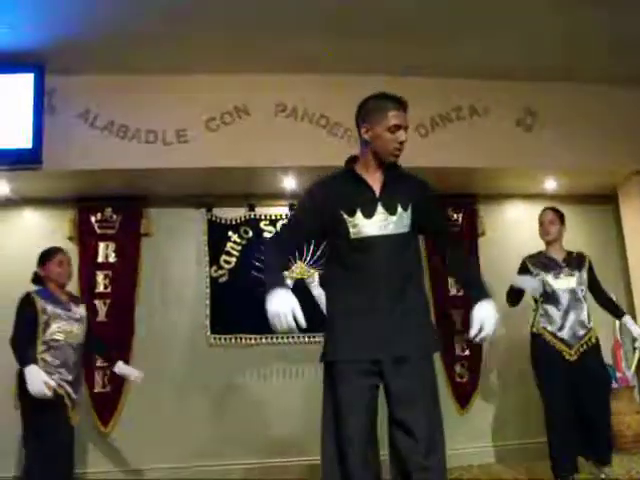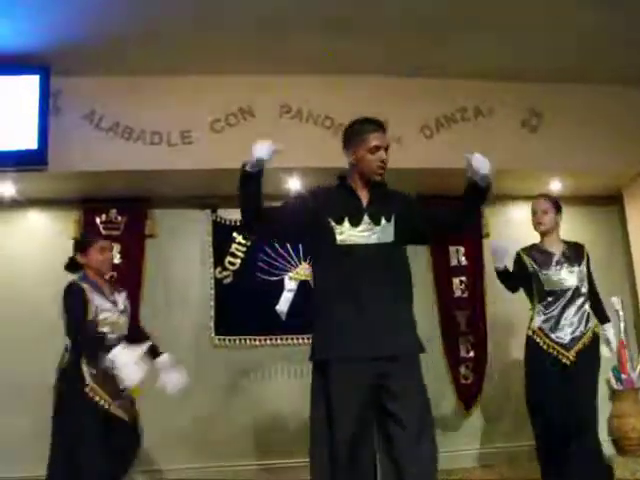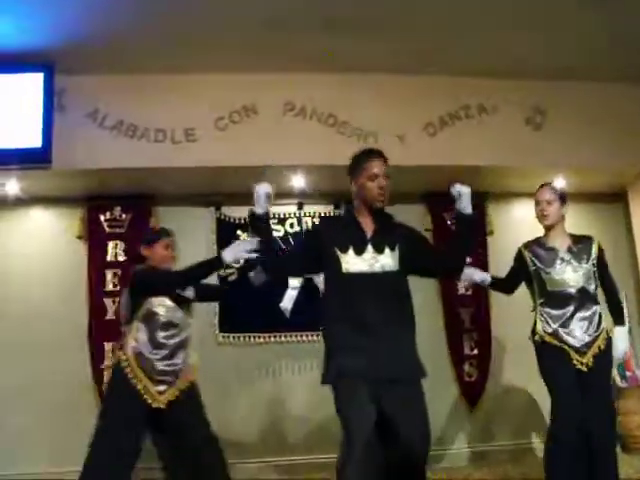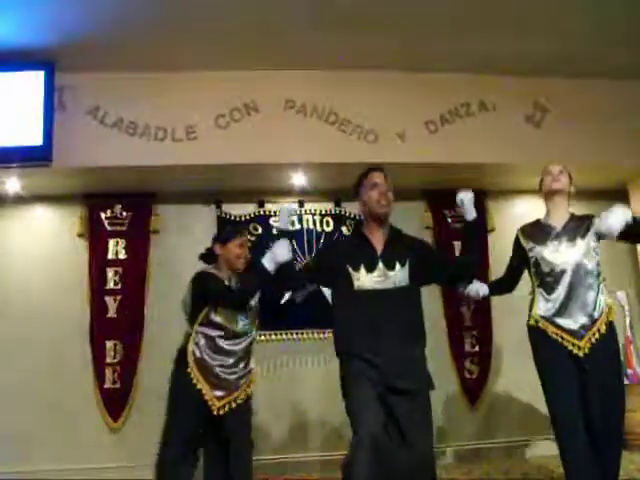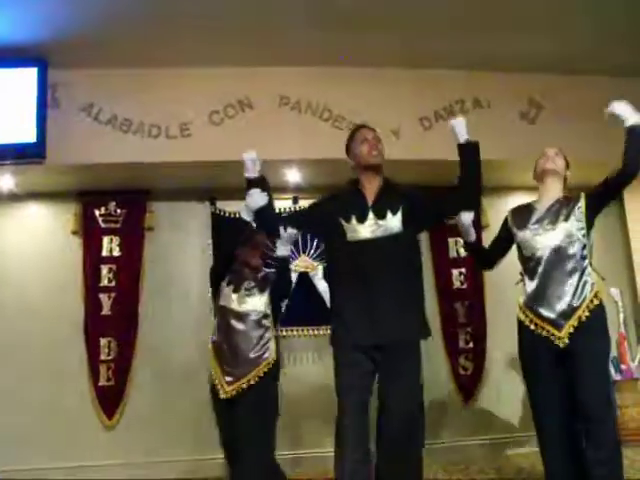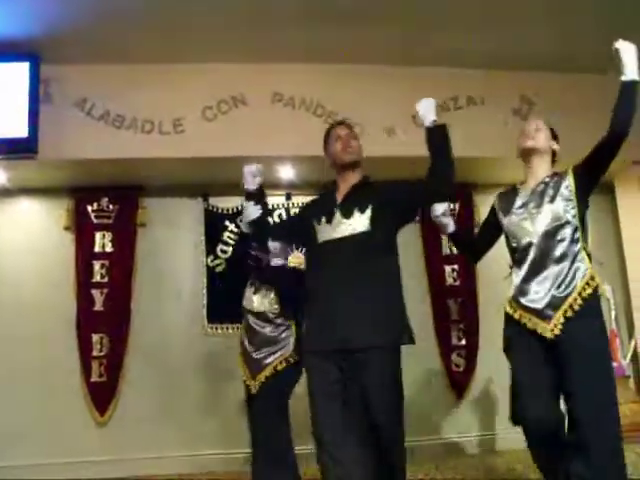
dt=0.4s
person 1, frame 1
left shoulder: (415, 190)
right shoulder: (329, 191)
left elbow: (450, 245)
right elbow: (282, 242)
left wrist: (480, 296)
right wrist: (277, 287)
left hip: (409, 340)
right hip: (350, 342)
person 1, frame 2
left shoulder: (399, 205)
right shoulder: (317, 204)
left elbow: (450, 224)
right elbow: (260, 224)
left wrist: (477, 183)
right wrist: (252, 171)
left hip: (396, 344)
right hip: (341, 346)
left knee: (414, 446)
right knee: (345, 446)
person 1, frame 3
left shoulder: (402, 235)
right shoulder: (327, 234)
left elbow: (449, 266)
right elbow: (277, 266)
left wrist: (464, 214)
right wrist: (260, 214)
left hip: (399, 361)
right hip: (351, 361)
left knee: (412, 446)
right knee: (362, 442)
person 1, frame 4
left shoulder: (413, 249)
right shoulder: (338, 252)
left elbow: (460, 275)
right elbow: (294, 280)
left wrist: (469, 221)
left hip: (408, 368)
right hip: (361, 366)
right knee: (369, 438)
person 1, frame 5
left shoulder: (409, 199)
right shoulder: (333, 207)
left elbow: (464, 200)
right elbow: (276, 224)
left wrist: (466, 146)
right wrist: (255, 181)
left hip: (401, 330)
right hip: (353, 333)
left knee: (404, 420)
right knee: (353, 419)
person 1, frame 6
left shoulder: (386, 196)
right shoulder: (314, 210)
left elbow: (439, 186)
right elbow: (269, 235)
left wrist: (432, 127)
left hip: (374, 333)
right hip: (323, 339)
left knee: (381, 426)
right knee: (335, 436)
person 2, frame 1
left shoulder: (581, 260)
right shoulder: (531, 263)
left elbow: (600, 295)
right elbow: (512, 299)
right wrist: (518, 284)
left hip: (584, 339)
right hip: (547, 341)
left knee: (594, 398)
right knee: (557, 404)
left ankle: (597, 455)
person 2, frame 2
left shoulder: (579, 251)
right shoulder: (527, 255)
left elbow: (591, 291)
right elbow: (512, 286)
left wrist: (606, 325)
right wrist: (500, 265)
left hip: (583, 341)
right hip: (543, 343)
left knee: (581, 412)
right knee: (550, 414)
person 2, frame 3
left shoulder: (589, 245)
right shoulder: (529, 251)
left elbow: (609, 288)
right elbow: (509, 285)
left wrist: (620, 328)
right wrist: (483, 277)
left hip: (596, 343)
right hip: (553, 343)
left knee: (599, 421)
right knee: (569, 414)
person 2, frame 4
left shoulder: (593, 224)
right shoulder: (527, 234)
right elbow: (509, 282)
right wrist: (482, 289)
left hip: (598, 329)
right hip: (549, 333)
left knee: (606, 413)
right knee: (568, 417)
person 2, frame 5
left shoulder: (584, 203)
right shoulder: (517, 217)
right elbow: (487, 260)
right wrist: (469, 234)
left hip: (584, 317)
right hip: (536, 323)
left knee: (595, 410)
right knee: (554, 420)
person 2, frame 6
left shoulder: (576, 181)
right shoulder: (504, 201)
right elbow: (475, 250)
right wrist: (447, 224)
left hip: (577, 309)
right hip: (524, 315)
left knee: (593, 417)
right knee: (535, 416)
person 3, frame 1
left shoulder: (76, 304)
right shoulder: (32, 301)
left elbow: (91, 340)
right elbow: (19, 340)
left wrist: (118, 365)
right wrist: (30, 369)
left hip: (67, 386)
right hip: (44, 388)
left knee: (60, 452)
right knee: (50, 453)
person 3, frame 2
left shoulder: (118, 293)
right shoulder: (76, 290)
left elbow: (134, 331)
right elbow: (81, 332)
left wrist: (162, 359)
right wrist: (117, 354)
left hip: (114, 381)
right hip: (82, 381)
left knee: (127, 441)
right knee: (83, 457)
person 3, frame 3
left shoulder: (182, 287)
right shoulder: (142, 278)
left elbow: (209, 292)
right elbow: (181, 279)
right wrist: (225, 257)
left hip: (175, 376)
right hip: (137, 372)
left knee: (199, 442)
right knee: (114, 447)
person 3, frame 4
left shoulder: (247, 284)
right shoulder: (204, 280)
right elbow: (236, 299)
right wrist: (270, 261)
left hip: (234, 379)
right hip: (195, 373)
left knee: (236, 449)
right knee: (179, 447)
person 3, frame 5
left shoulder: (270, 280)
right shoulder: (223, 276)
left elbow: (284, 288)
right elbow: (222, 246)
left wrist: (283, 252)
right wrist: (249, 218)
left hip: (259, 368)
right hip: (224, 367)
left knee: (253, 441)
right knee: (233, 440)
person 3, frame 6
left shoulder: (291, 277)
right shoulder: (254, 274)
left elbow: (289, 296)
left wrist: (278, 261)
left hip: (282, 361)
right hip: (255, 362)
left knee: (269, 427)
right knee: (266, 430)
